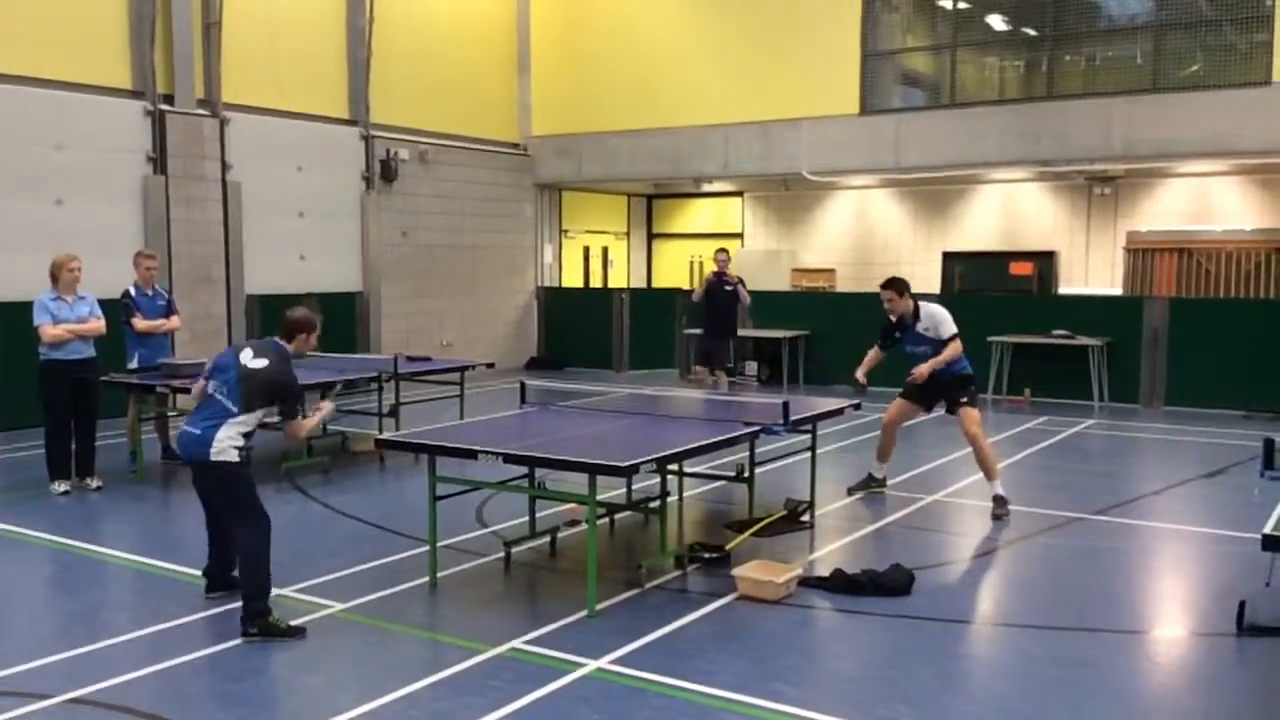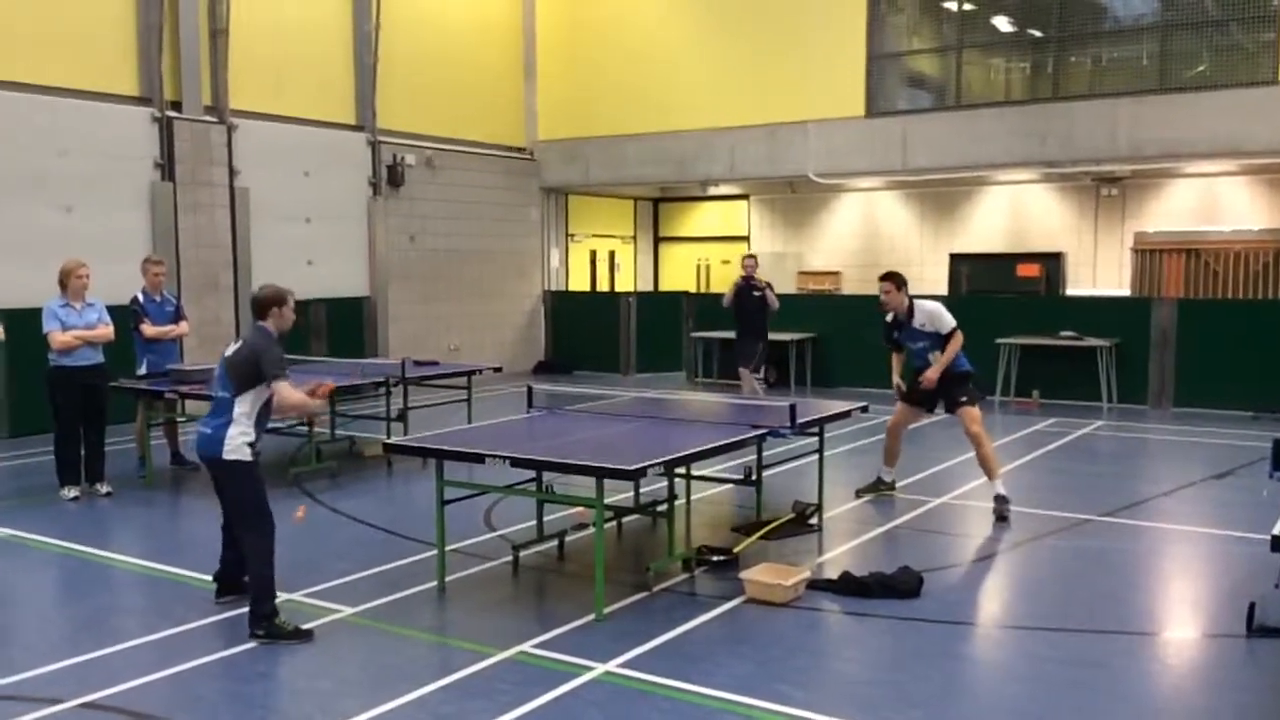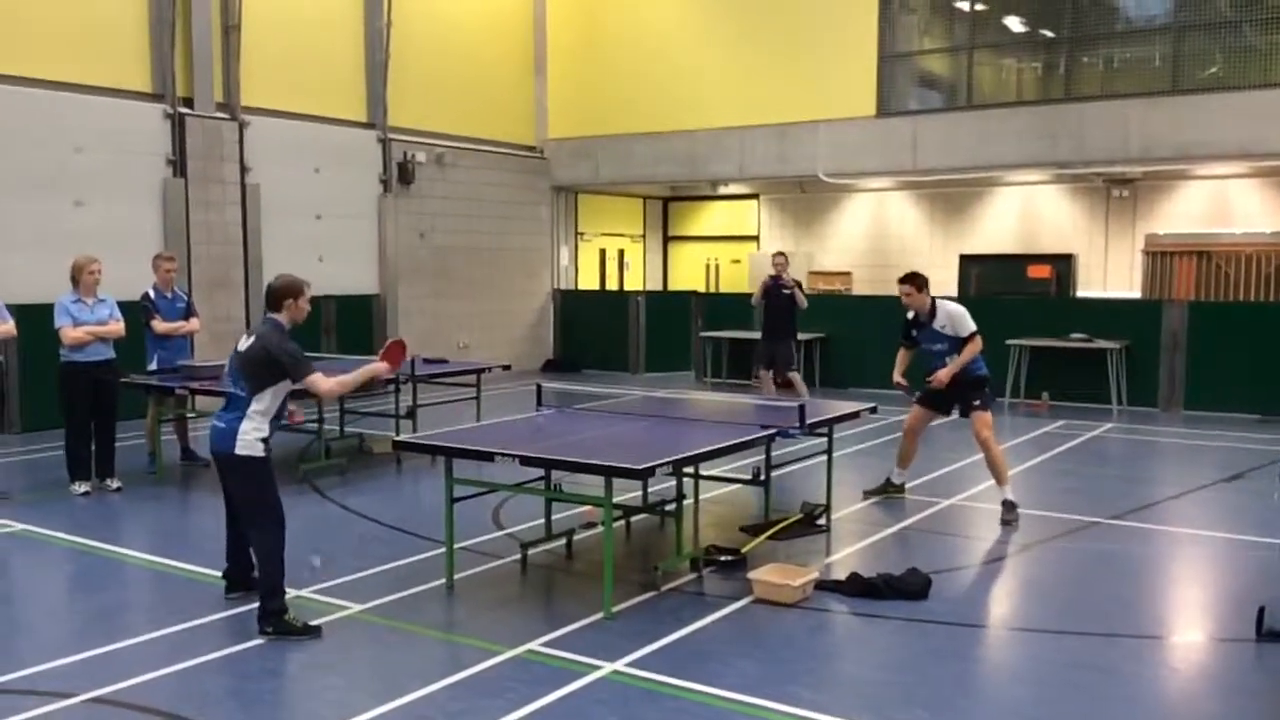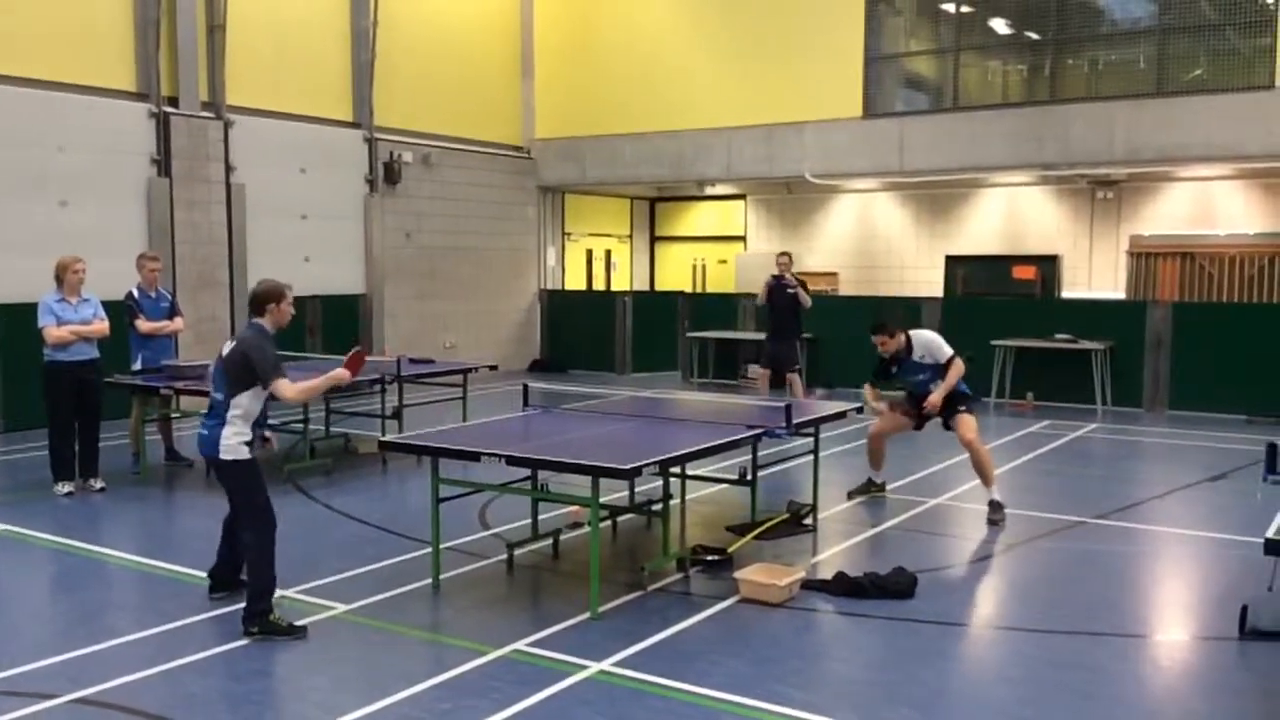
dt=0.4s
person 1, frame 1
left shoulder: (242, 349)
right shoulder: (283, 376)
left elbow: (199, 391)
right elbow: (296, 432)
right wrist: (322, 414)
left hip: (191, 438)
right hip: (218, 449)
left knee: (221, 515)
right knee: (254, 526)
left ankle: (219, 579)
right ankle: (256, 619)
person 1, frame 2
left shoulder: (243, 344)
right shoulder: (265, 348)
right elbow: (288, 398)
left wrist: (299, 400)
right wrist: (315, 405)
left hip: (209, 440)
right hip: (231, 448)
left knee: (236, 518)
right knee: (258, 527)
left ankle: (229, 582)
right ankle: (263, 620)
person 1, frame 3
left shoulder: (255, 335)
right shoulder: (277, 343)
right elbow: (327, 388)
left wrist: (280, 406)
right wrist: (370, 370)
left hip: (223, 436)
right hip: (244, 445)
left knee: (240, 514)
right knee: (267, 525)
left ankle: (238, 579)
right ankle: (273, 617)
person 1, frame 4
left shoulder: (241, 340)
right shoulder: (257, 345)
right elbow: (289, 394)
left wrist: (255, 429)
right wrist: (332, 378)
left hip: (214, 439)
right hip: (230, 446)
left knee: (241, 513)
right knee: (260, 524)
left ankle: (223, 579)
right ankle: (258, 616)
person 2, frame 1
left shoulder: (89, 299)
right shoulder: (43, 302)
left elbow: (101, 328)
right elbow: (48, 335)
left wrist: (67, 327)
right wrist: (84, 330)
left hip: (86, 366)
right hip: (56, 368)
left knee: (87, 421)
right knee: (58, 423)
left ankle: (87, 474)
right ankle: (59, 477)
person 2, frame 2
left shoulder: (97, 306)
right shoulder: (52, 308)
left elbow: (109, 334)
right elbow: (57, 342)
left wrist: (77, 333)
right wrist: (93, 337)
left hip: (95, 372)
right hip: (64, 375)
left knee: (96, 427)
right knee: (67, 429)
left ankle: (97, 479)
right ankle: (69, 483)
person 2, frame 3
left shoulder: (108, 302)
right shoulder: (64, 304)
left elbow: (120, 331)
right elbow: (69, 338)
left wrist: (88, 329)
right wrist: (104, 332)
left hip: (106, 367)
right hip: (76, 370)
left knee: (106, 422)
right knee: (78, 424)
left ankle: (107, 475)
right ankle: (79, 478)
person 2, frame 4
left shoulder: (93, 301)
right shoulder: (48, 303)
left elbow: (104, 330)
right elbow: (52, 337)
left wrist: (72, 328)
right wrist: (88, 332)
left hip: (90, 367)
right hip: (59, 369)
left knee: (90, 422)
right knee: (61, 424)
left ankle: (90, 474)
right ankle: (63, 478)
person 3, frame 1
left shoulder: (935, 313)
right shoulder: (894, 323)
left elbow: (956, 348)
right elbow: (879, 350)
left wrist: (930, 365)
right wrist: (862, 370)
left hip: (956, 377)
right hip: (924, 379)
left knee: (973, 431)
right knee: (889, 420)
left ankle: (999, 495)
right ankle: (877, 476)
person 3, frame 2
left shoulder: (930, 309)
right shoulder: (891, 322)
left elbow: (957, 338)
left wrist: (936, 369)
right wrist: (896, 376)
left hip: (954, 375)
right hip: (923, 377)
left knee: (974, 431)
right knee: (894, 426)
left ankle: (1000, 494)
right ankle: (886, 480)
person 3, frame 3
left shoulder: (953, 311)
right shoulder: (911, 320)
left elbow: (976, 343)
right elbow: (907, 348)
left wrist: (950, 370)
right wrist: (897, 373)
left hip: (970, 378)
right hip: (938, 379)
left knee: (984, 436)
right knee: (910, 428)
left ankle: (1008, 500)
right ankle: (896, 483)
person 3, frame 4
left shoulder: (927, 339)
right shoulder: (887, 360)
left elbow: (958, 365)
right elbow: (870, 388)
left wrist: (940, 393)
right wrist: (874, 404)
left hip: (952, 395)
right hip: (919, 399)
left knee: (970, 439)
right knee: (875, 433)
left ankle: (995, 501)
right ankle: (875, 482)
person 4, frame 1
left shoulder: (164, 295)
right shoulder: (129, 296)
left elbow: (175, 323)
right elbow: (138, 325)
left wrist: (150, 325)
right wrist: (162, 322)
left hip: (163, 360)
right hip: (140, 362)
left knee: (161, 407)
right knee: (135, 408)
left ankle: (166, 449)
right ankle: (134, 455)
person 4, frame 2
left shoulder: (173, 301)
right shoulder: (137, 302)
left elbow: (184, 329)
right elbow: (146, 332)
left wrist: (158, 331)
right wrist: (170, 328)
left hip: (172, 366)
right hip: (149, 368)
left knee: (171, 413)
right knee: (145, 414)
left ankle: (176, 455)
right ankle: (143, 460)
person 4, frame 3
left shoulder: (184, 297)
right shoulder: (148, 298)
left elbow: (195, 326)
right elbow: (158, 328)
left wrist: (169, 328)
right wrist: (181, 324)
left hip: (183, 362)
right hip: (159, 364)
left knee: (180, 409)
right knee: (156, 410)
left ankle: (186, 451)
right ankle: (153, 456)
person 4, frame 4
left shoulder: (168, 296)
right shoulder: (132, 297)
left elbow: (179, 325)
right elbow: (142, 327)
left wrist: (153, 327)
right wrist: (165, 323)
left hip: (167, 362)
right hip: (143, 364)
left knee: (165, 409)
right knee: (139, 410)
left ankle: (170, 452)
right ankle: (137, 456)
